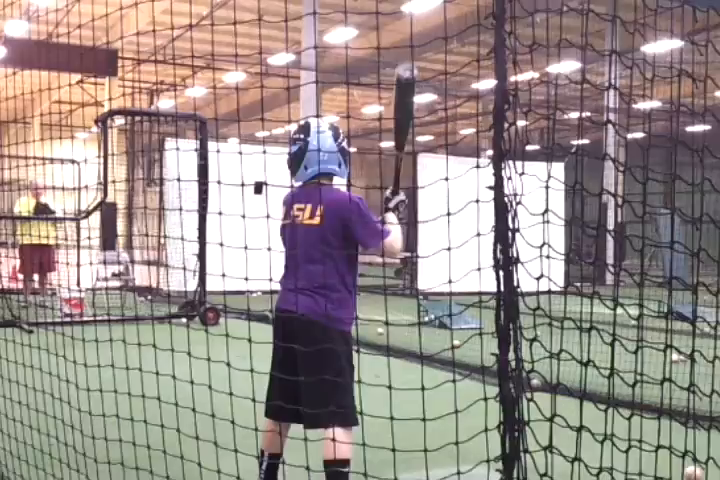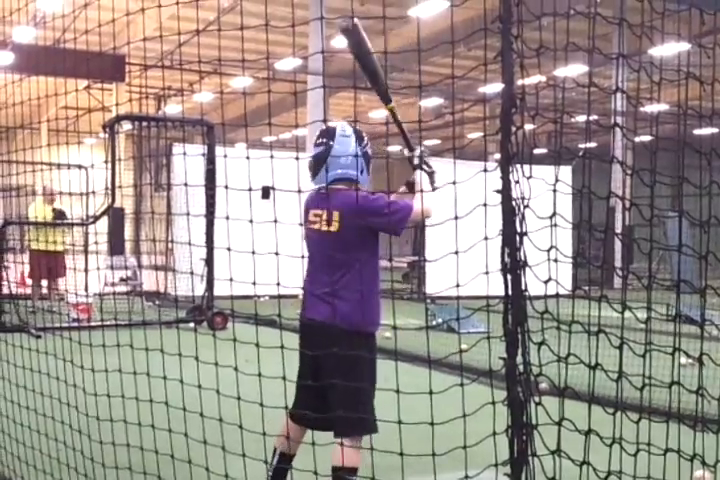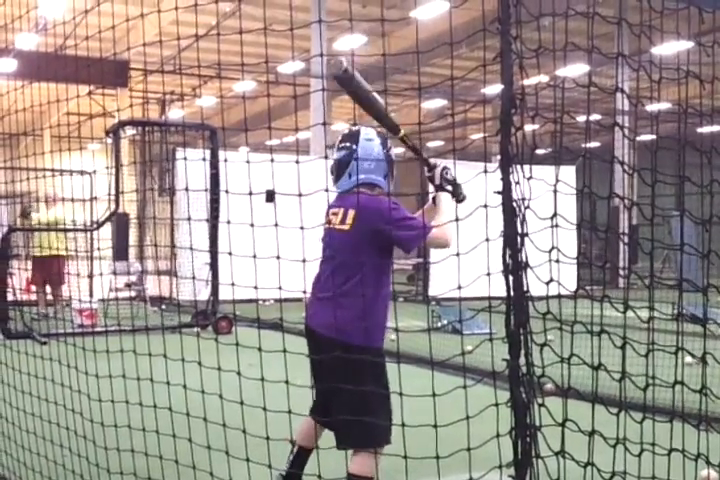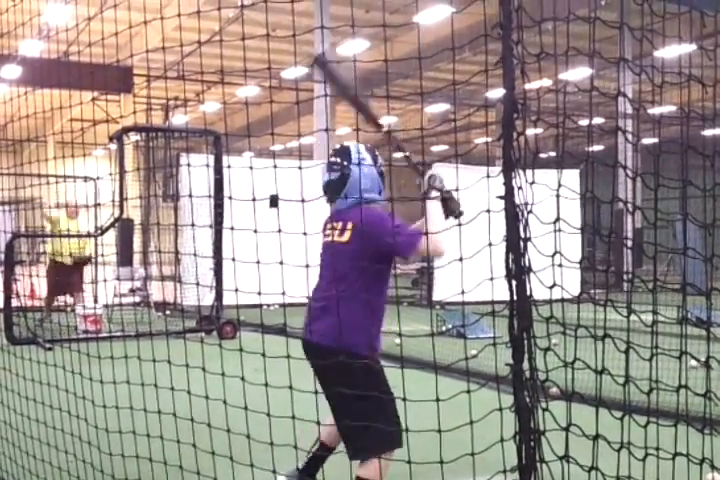
dt=1s
person 1, frame 1
left shoulder: (291, 202)
right shoulder: (345, 203)
right elbow: (393, 246)
left wrist: (375, 216)
right wrist: (392, 210)
left hip: (288, 314)
right hip: (326, 320)
left knee: (280, 408)
right knee: (337, 416)
person 1, frame 2
left shoulder: (314, 202)
right shoulder: (361, 204)
right elbow: (423, 211)
left wrist: (397, 196)
right wrist: (420, 173)
left hip: (313, 321)
right hip: (349, 327)
left knee: (303, 410)
right knee: (350, 424)
person 1, frame 3
left shoulder: (339, 206)
right shoulder: (377, 208)
left elbow: (405, 225)
right elbow: (441, 237)
left wrist: (437, 199)
right wrist: (445, 191)
left hip: (320, 326)
right hip: (354, 334)
left knee: (324, 408)
right knee: (370, 433)
person 1, frame 4
left shoulder: (336, 221)
right shoulder: (373, 220)
left elbow: (397, 242)
right elbow: (433, 249)
left wrist: (430, 212)
right wrist: (433, 198)
left hip: (319, 338)
right hip: (348, 344)
left knee: (350, 412)
right knee: (381, 439)
person 2, frame 1
left shoulder: (47, 202)
right shoulder: (23, 201)
right elbow: (18, 216)
left wrist: (50, 213)
right wrist: (34, 213)
left hip: (46, 242)
right hip: (29, 241)
left knee: (44, 272)
right knee: (28, 272)
left ankle: (43, 298)
right ankle: (26, 299)
person 2, frame 2
left shoulder: (58, 208)
right shoulder: (35, 206)
right elbow: (34, 223)
left wrist: (62, 220)
right wrist: (51, 220)
left hip: (56, 248)
right hip: (39, 247)
left knee: (54, 277)
right knee: (37, 277)
left ankle: (52, 303)
right ankle: (35, 304)
person 2, frame 3
left shoulder: (59, 212)
right shoulder: (41, 213)
left elbow: (46, 219)
right elbow: (34, 227)
left wrist: (31, 215)
right wrist: (31, 219)
left hip: (56, 253)
right hip: (38, 253)
left knee: (55, 283)
right knee: (39, 283)
left ankle: (58, 309)
right ankle: (42, 311)
person 2, frame 4
right shoulder: (59, 219)
left elbow: (86, 244)
right elbow: (48, 216)
left wrist: (86, 255)
left hip: (75, 263)
right hip: (57, 262)
left knee: (78, 292)
right knee: (52, 292)
right ankle: (46, 314)
